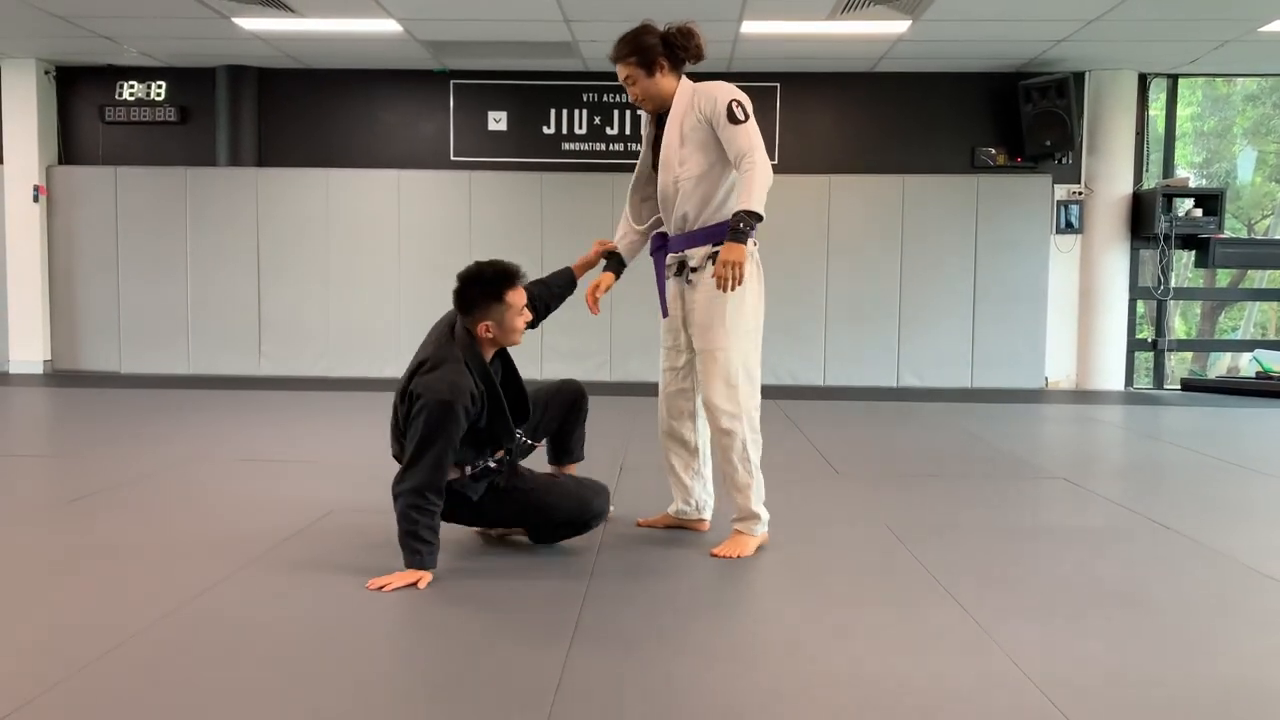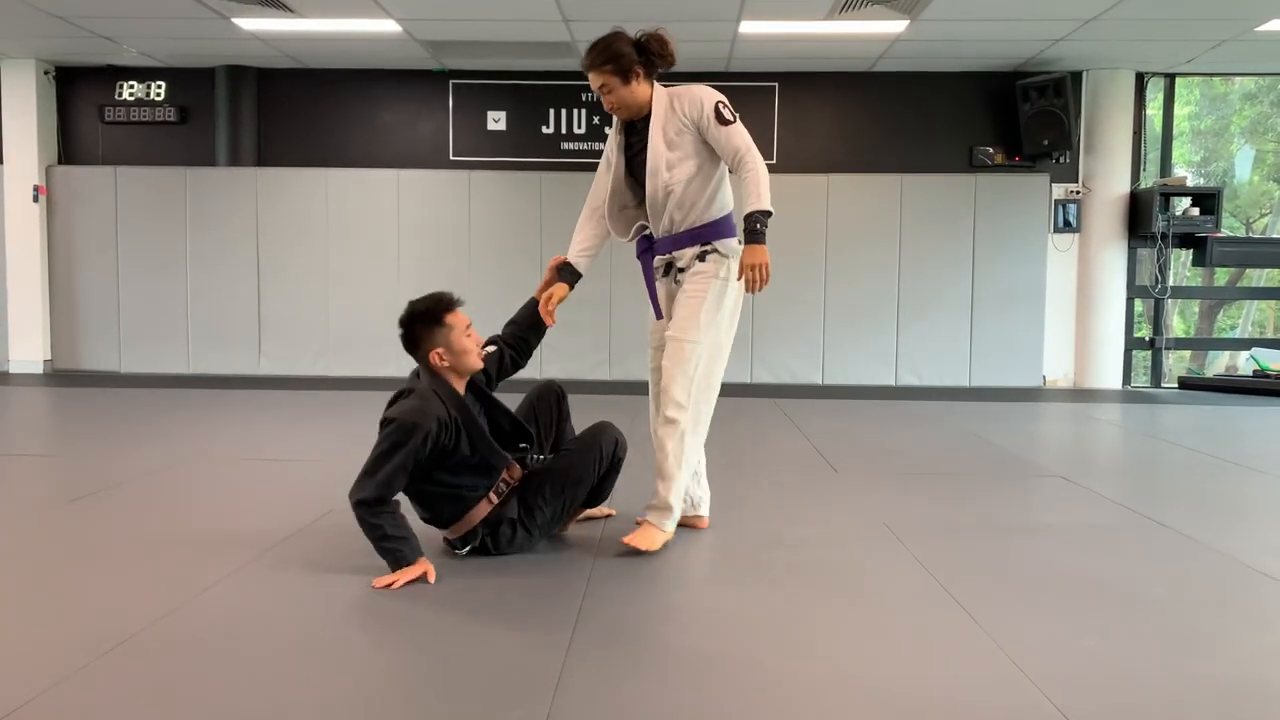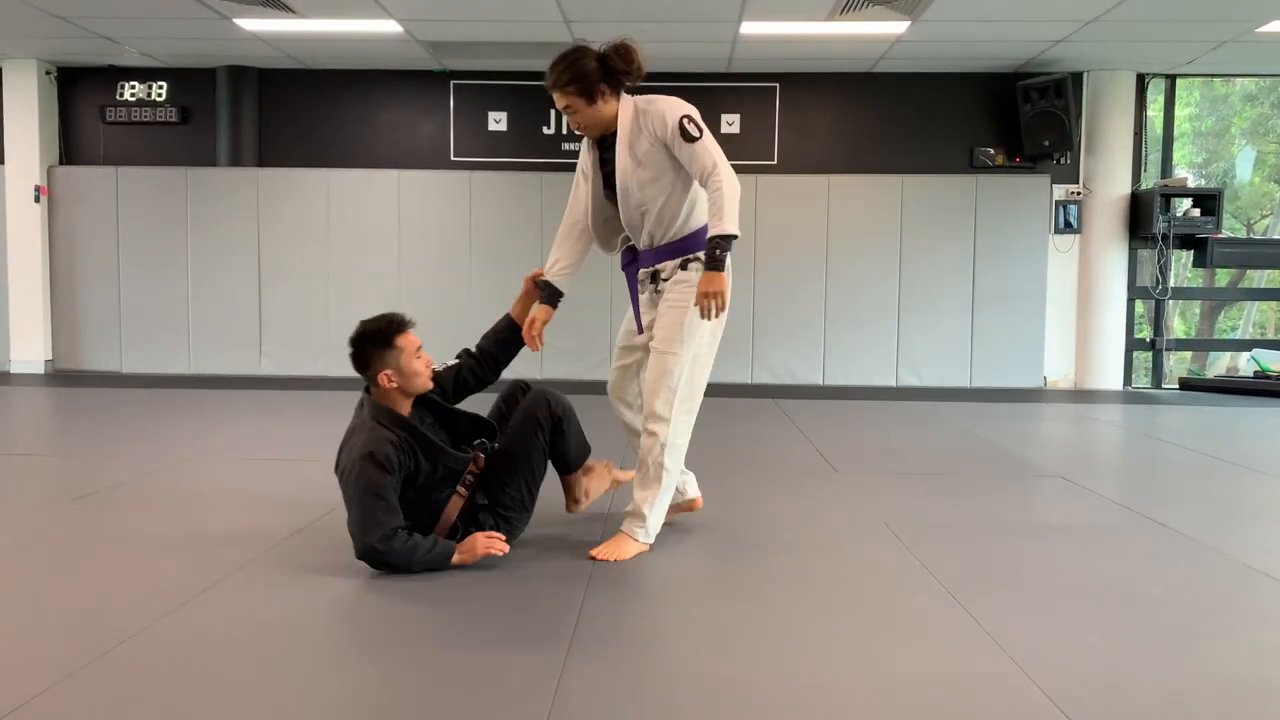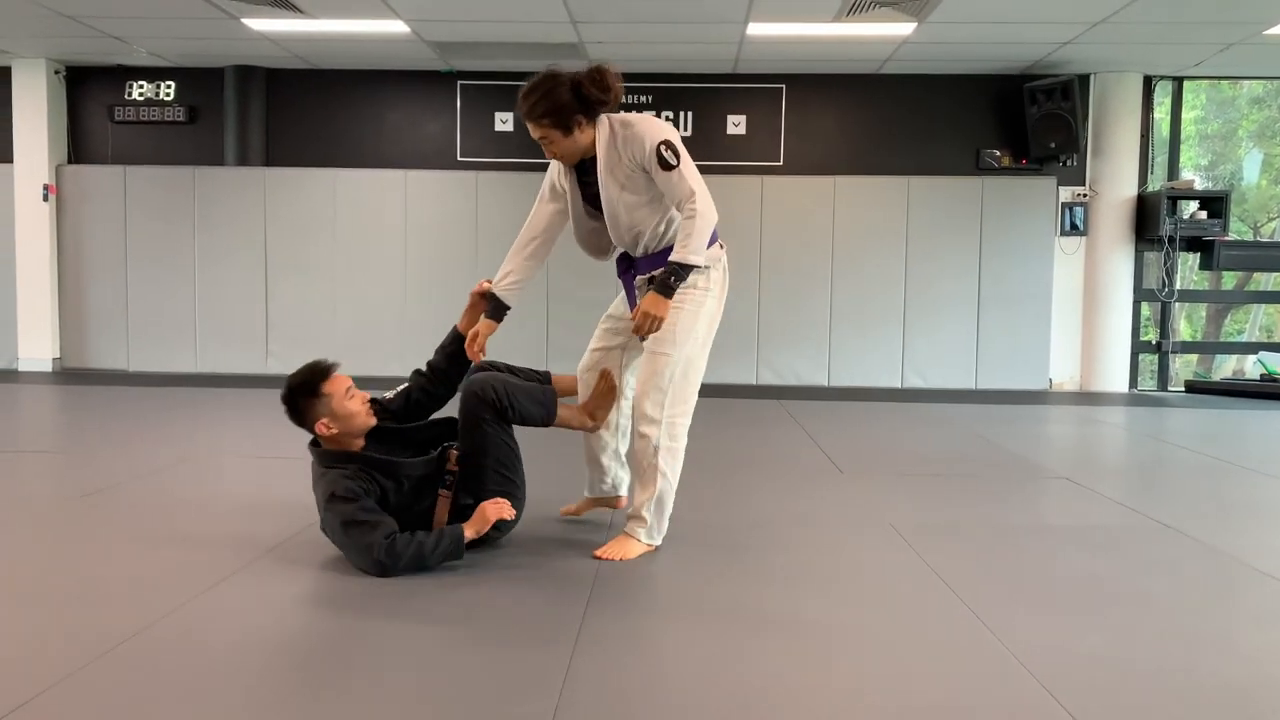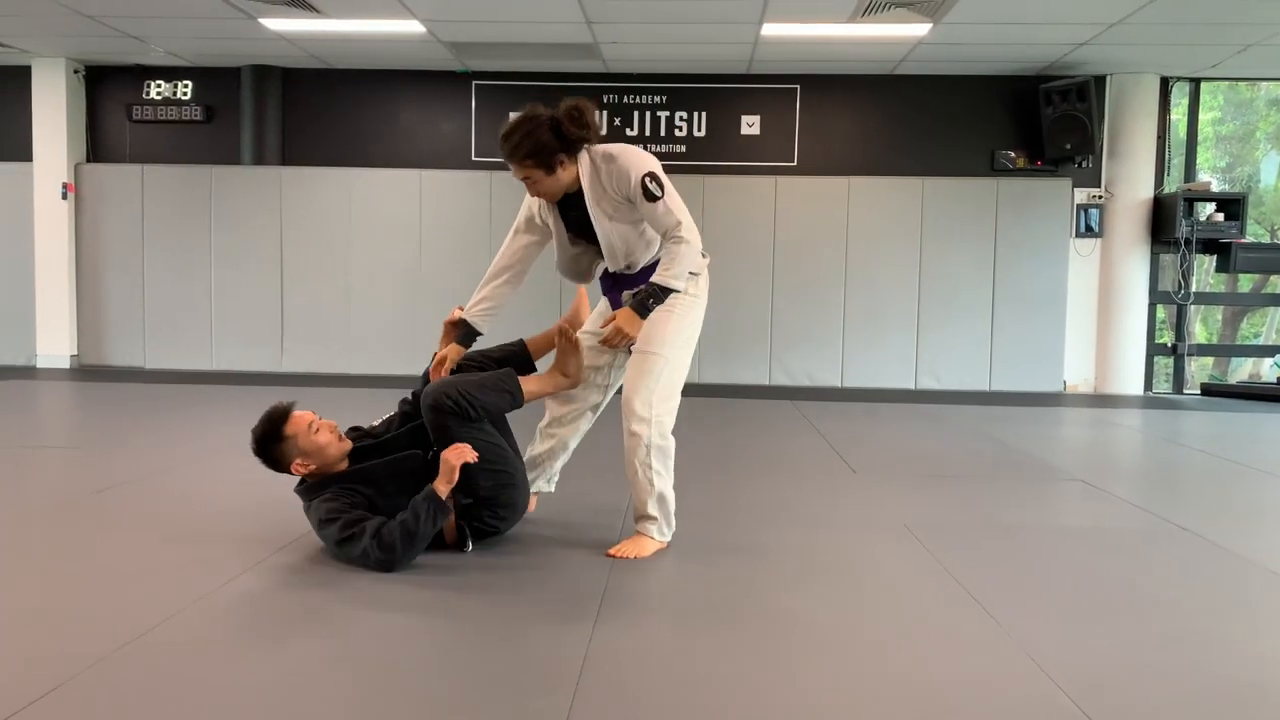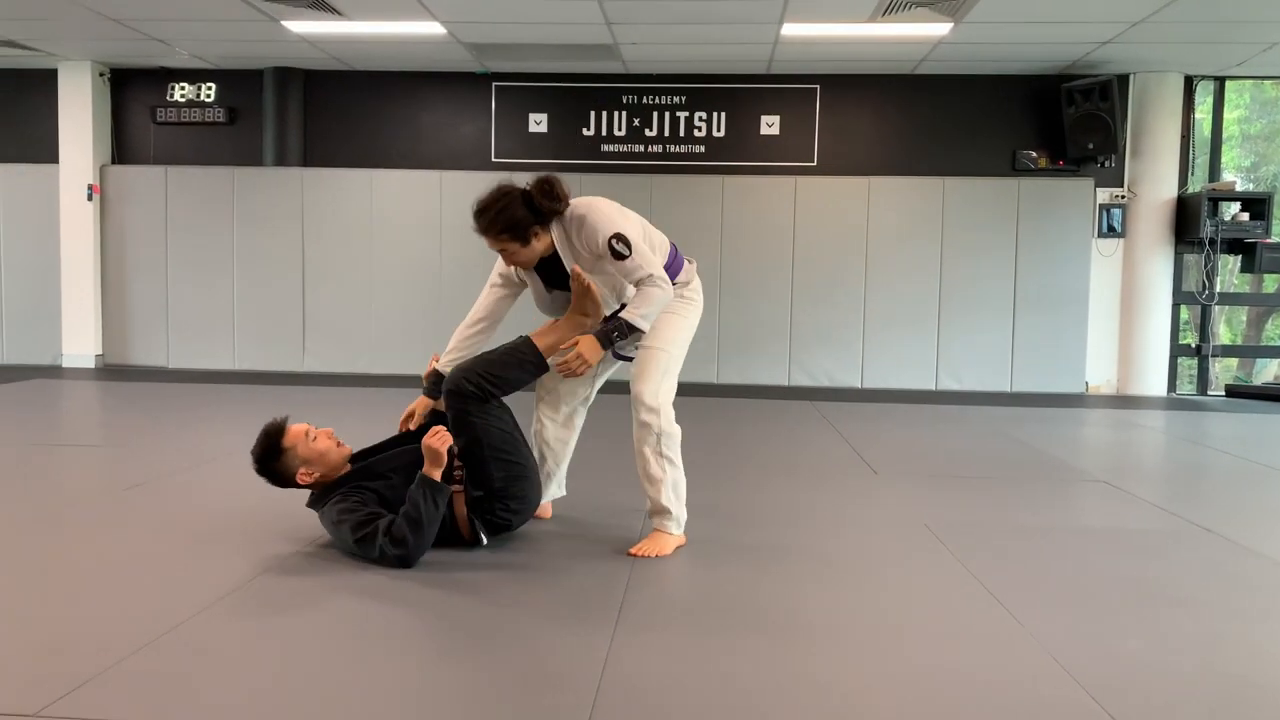
dt=0.3s
person 1, frame 1
left shoulder: (716, 98)
right shoulder: (657, 126)
left elbow: (754, 166)
right elbow: (641, 205)
left wrist: (737, 237)
right wrist: (611, 266)
left hip: (726, 263)
right hip: (680, 267)
left knee: (725, 395)
right knee: (677, 394)
left ankle: (752, 521)
right ankle: (691, 507)
person 1, frame 2
left shoulder: (696, 102)
right shoulder: (620, 136)
left elbow: (750, 164)
right elbow: (598, 211)
left wrist: (755, 235)
right wrist: (566, 278)
left hip: (711, 259)
right hip: (665, 267)
left knee: (681, 390)
right knee: (664, 391)
left ankle: (665, 512)
right ankle: (690, 505)
person 1, frame 3
left shoulder: (666, 115)
right shoulder: (594, 150)
left elbow: (723, 182)
right elbow: (576, 228)
left wrist: (713, 262)
right wrist: (545, 299)
left hip: (696, 268)
right hip: (647, 275)
left knee: (663, 401)
right knee: (625, 391)
left ankle: (641, 527)
right ankle: (681, 489)
person 1, frame 4
left shoulder: (645, 135)
right shoulder: (565, 170)
left elbow: (700, 209)
right elbow: (532, 242)
left wrist: (665, 290)
right wrist: (492, 313)
left hip: (690, 271)
right hip: (639, 276)
left knee: (656, 401)
right knee: (597, 378)
left ankle: (645, 528)
right ankle: (607, 487)
person 1, frame 5
left shoulder: (626, 165)
right shoulder: (542, 204)
left elbow: (685, 238)
right elbow: (505, 270)
left wrist: (640, 308)
right wrist: (460, 340)
left hip: (675, 281)
right hip: (623, 289)
left knee: (642, 402)
right knee: (575, 386)
left ankle: (655, 526)
right ankle: (527, 486)
person 1, frame 6
left shoulder: (595, 221)
right shoulder: (518, 259)
left elbow: (656, 286)
right elbow: (478, 322)
left wrist: (602, 339)
right wrist: (432, 391)
left hip: (670, 295)
right hip: (619, 305)
left knee: (649, 396)
right knee: (558, 386)
left ankle: (669, 525)
right ankle: (539, 493)
person 2, frame 1
left shoulder: (462, 327)
right shoulder: (448, 389)
left elbow: (527, 304)
right elbow: (418, 485)
left wrist: (584, 264)
right wrist: (419, 563)
left hip: (485, 445)
right hip: (468, 484)
left knee: (570, 394)
right knee: (592, 503)
left ankle: (562, 494)
person 2, frame 2
left shoulder: (456, 375)
right shoulder: (418, 418)
left elbow: (510, 350)
right elbow: (369, 497)
left wrist: (546, 288)
right wrist: (409, 560)
left hip: (501, 480)
right hip: (499, 527)
left knee: (550, 395)
right knee: (606, 438)
left ankle: (569, 501)
right ankle: (570, 512)
person 2, frame 3
left shoulder: (413, 391)
right shoulder: (373, 454)
left elbow: (477, 367)
right elbow: (376, 546)
left wrist: (524, 303)
right wrist: (458, 553)
left hip: (472, 484)
right hip: (482, 519)
left knee: (521, 392)
right knee: (543, 402)
left ankle: (579, 474)
right ankle: (579, 490)
person 2, frame 4
left shoulder: (367, 420)
right shoulder: (339, 490)
left elbow: (431, 386)
right elbow: (384, 556)
left wrist: (472, 315)
right wrist: (468, 530)
right hip: (476, 508)
left knee: (485, 374)
right knee: (484, 391)
left ankle: (587, 386)
right ankle: (585, 416)
person 2, frame 5
left shoulder: (355, 447)
right shoulder: (330, 509)
left elbow: (413, 412)
right elbow: (388, 552)
left wrist: (449, 344)
right wrist: (442, 487)
right hip: (491, 506)
left knee: (467, 372)
right knee: (443, 399)
left ankle: (560, 334)
right ankle: (559, 376)
person 2, frame 6
left shoulder: (357, 470)
right shoulder: (342, 511)
left elbow: (423, 442)
right elbow: (402, 548)
left wrist: (439, 384)
right wrist: (432, 471)
right hip: (501, 501)
left knee: (472, 378)
right knee: (466, 385)
left ankle: (569, 322)
right ankle: (575, 323)
